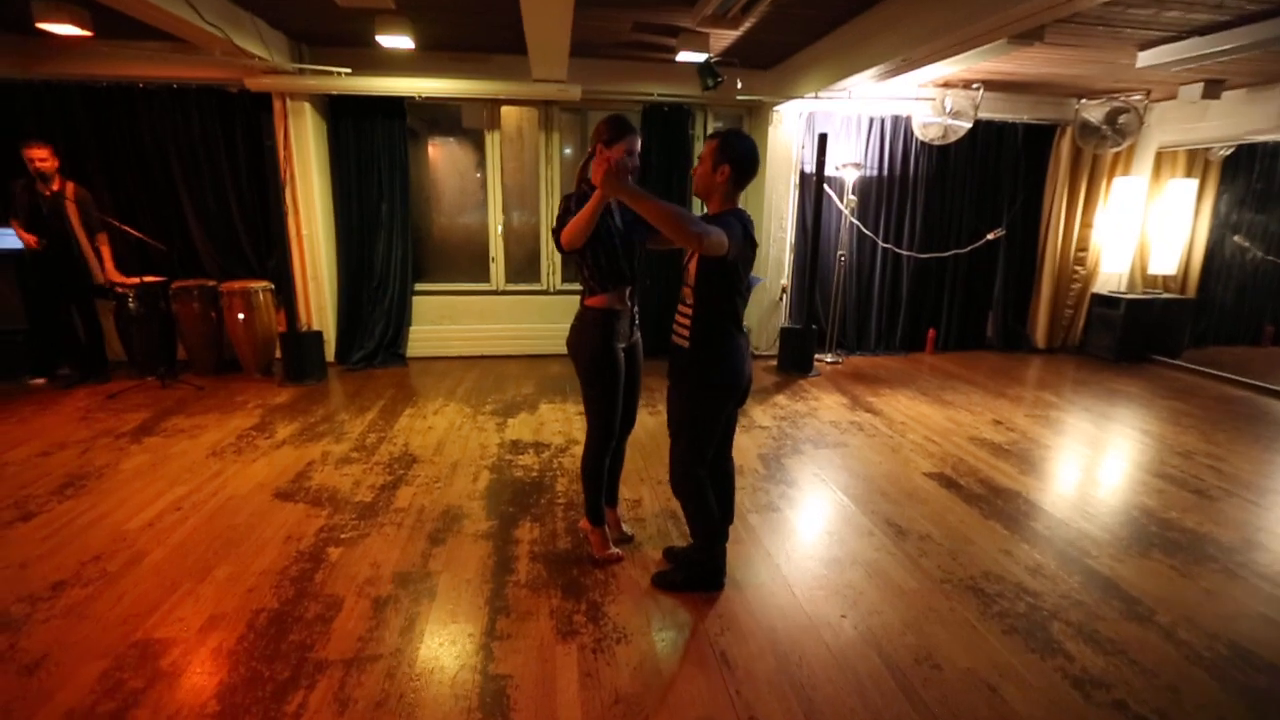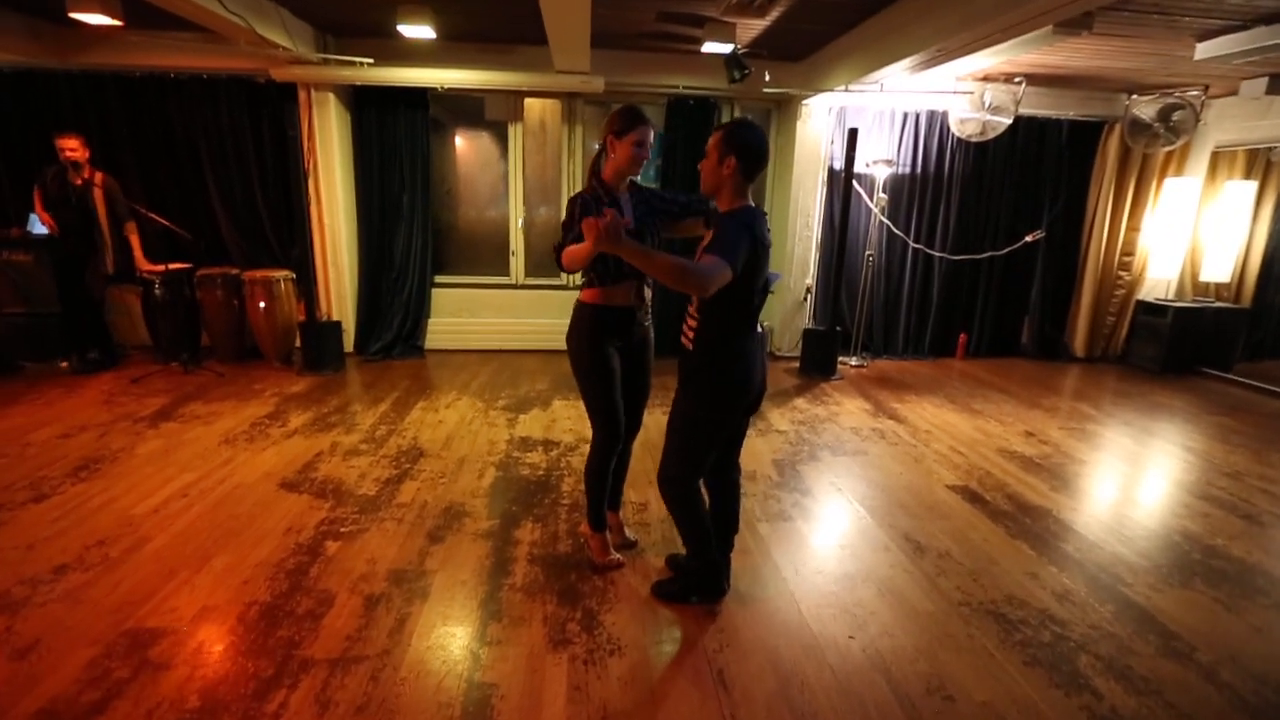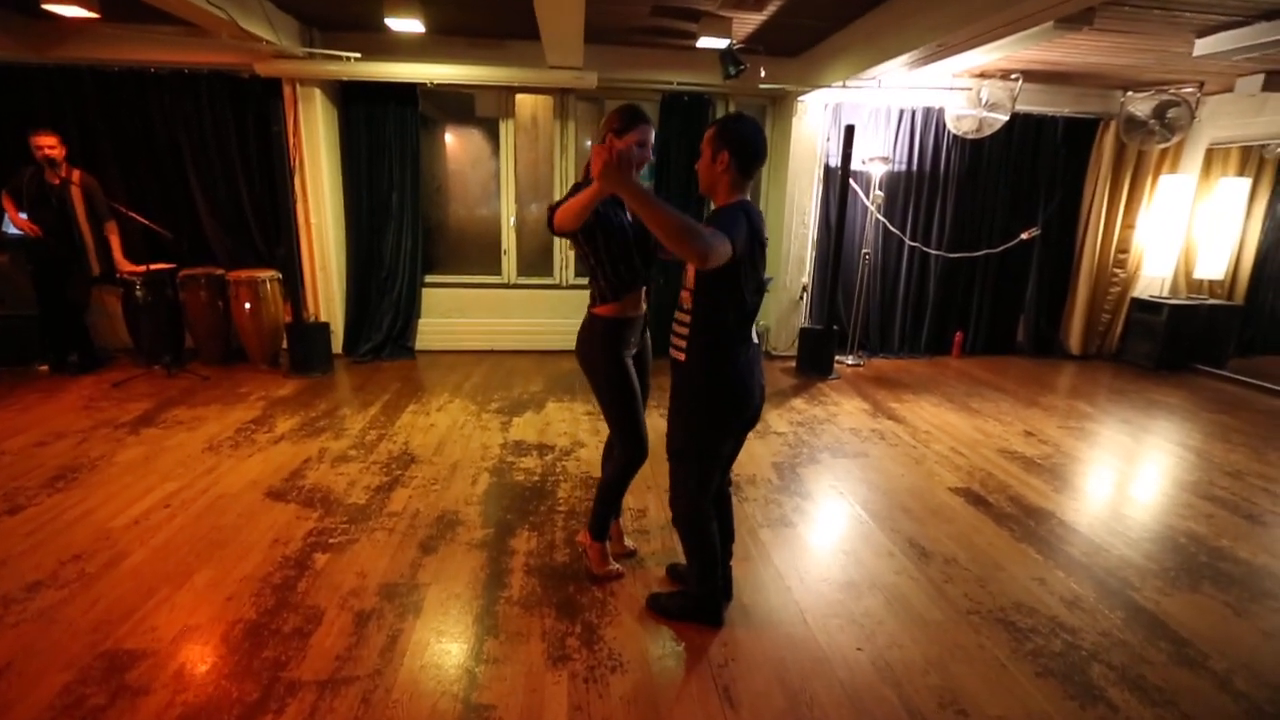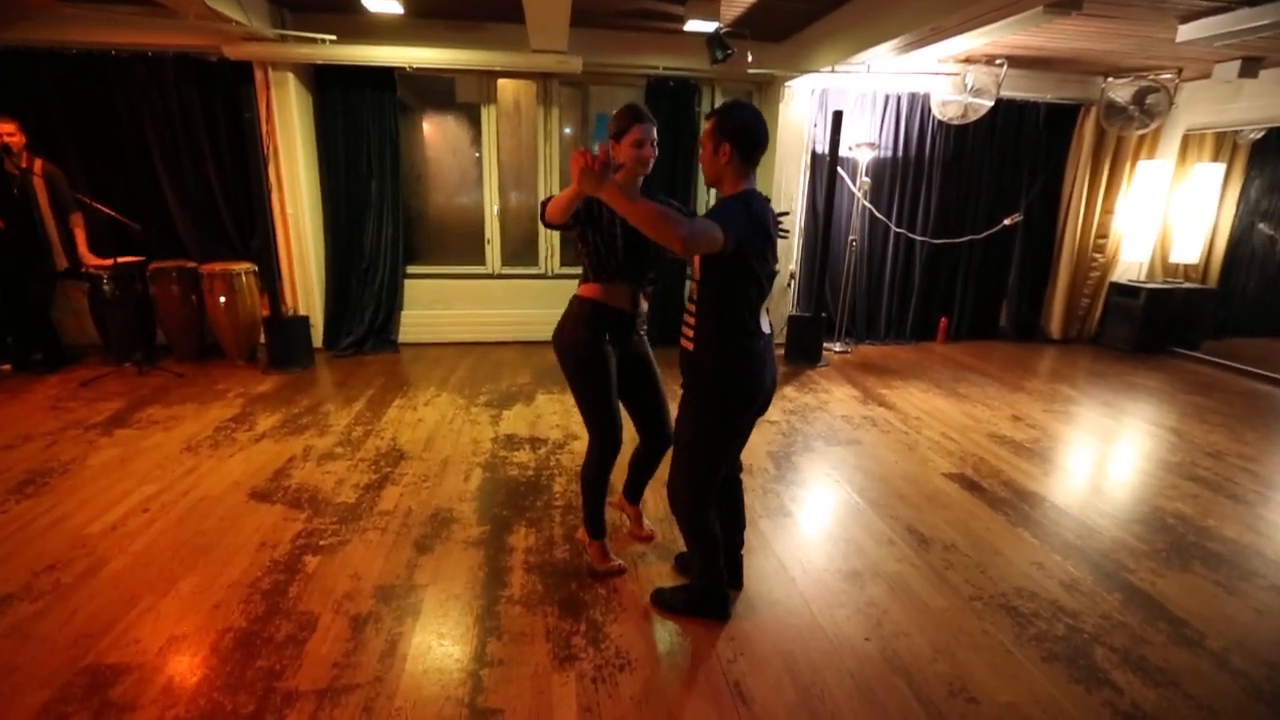
dt=0.7s
person 1, frame 1
left shoulder: (732, 228)
right shoulder: (719, 223)
left elbow: (694, 235)
right elbow: (683, 233)
left wrist: (624, 192)
left hip: (706, 370)
right hip: (721, 364)
left knee: (688, 472)
right knee: (714, 463)
left ankle: (706, 568)
right ankle: (710, 551)
person 1, frame 2
left shoulder: (737, 229)
right shoulder: (744, 221)
left elbow: (699, 280)
left wrist: (621, 246)
left hip: (716, 374)
right hip: (739, 369)
left knee: (677, 476)
right knee: (720, 469)
left ankle: (706, 575)
right ankle: (714, 562)
person 1, frame 3
left shoulder: (735, 219)
right shoulder: (739, 220)
left elbow: (700, 252)
right elbow: (698, 250)
left wrist: (625, 189)
left hip: (712, 386)
right hip: (733, 380)
left knee: (690, 498)
right knee: (712, 485)
left ankle: (705, 599)
right ankle: (715, 575)
person 1, frame 4
left shoulder: (738, 210)
right shoulder: (752, 208)
left elbow: (684, 237)
right elbow: (697, 242)
left wrist: (603, 187)
left hip: (724, 376)
right hip: (745, 368)
left knee: (689, 488)
right knee: (722, 471)
left ankle: (709, 591)
right ankle: (726, 565)
person 2, frame 1
left shoulder: (626, 206)
right shoulder: (580, 201)
right elbow: (566, 241)
right wrist: (600, 194)
left hip: (629, 325)
right hip: (598, 329)
left knee: (623, 427)
right knee: (603, 431)
left ankle: (608, 510)
right ankle: (594, 523)
person 2, frame 2
left shoulder: (647, 198)
right shoulder: (587, 201)
left elbow: (701, 212)
right elbow: (565, 259)
right wrist: (593, 246)
left hip: (639, 324)
right hip: (596, 326)
left knee: (630, 428)
right knee: (608, 433)
left ankle: (612, 512)
right ankle: (595, 527)
person 2, frame 3
right shoulder: (592, 199)
right elbow: (559, 223)
right wrist: (603, 183)
left hip: (637, 330)
right hip: (606, 336)
left knee: (624, 438)
right knee: (634, 446)
left ankle: (611, 522)
right ankle: (594, 536)
person 2, frame 4
right shoulder: (593, 201)
right elbow: (552, 216)
right wrist: (583, 185)
left hip: (632, 330)
right hip: (588, 326)
left knee: (660, 433)
right knee: (607, 438)
left ankle: (630, 500)
right ankle: (593, 534)
person 3, frame 1
left shoulder: (75, 193)
right shoulder: (22, 191)
left elbow: (97, 230)
right elbow: (16, 218)
left wrist: (108, 266)
right wrist: (22, 233)
left hip: (78, 265)
right hip: (44, 267)
left knee: (88, 318)
right knee: (56, 320)
left ankle: (98, 367)
right ankle: (80, 366)
person 3, frame 2
left shoulder: (103, 182)
right shoulder: (53, 176)
left elbow: (126, 219)
right elbow: (38, 189)
left wrist: (138, 254)
right wrist: (41, 213)
left hip: (96, 252)
right hip: (65, 251)
left knee: (90, 300)
right knee: (70, 304)
left ankle: (103, 353)
right ankle: (78, 353)
person 3, frame 3
left shoulder: (82, 181)
right shoulder: (28, 178)
left elbow: (106, 218)
left wrist: (117, 256)
left hip: (77, 257)
right hip: (44, 257)
left knee: (73, 308)
right knee: (49, 311)
left ankle: (86, 358)
right ankle: (59, 357)
person 3, frame 4
left shoulder: (45, 171)
left elbow: (71, 210)
left wrist: (83, 250)
left hip: (43, 252)
left knee: (36, 306)
left ankle: (53, 357)
right ankle: (24, 356)
